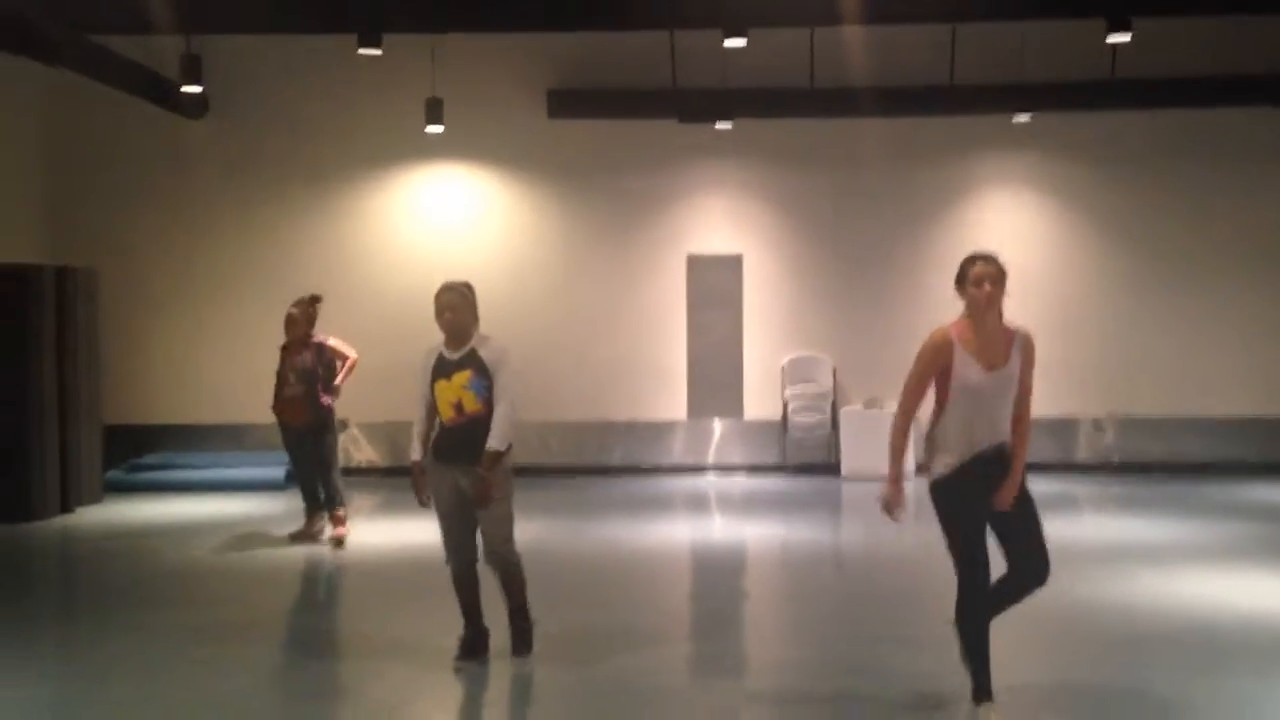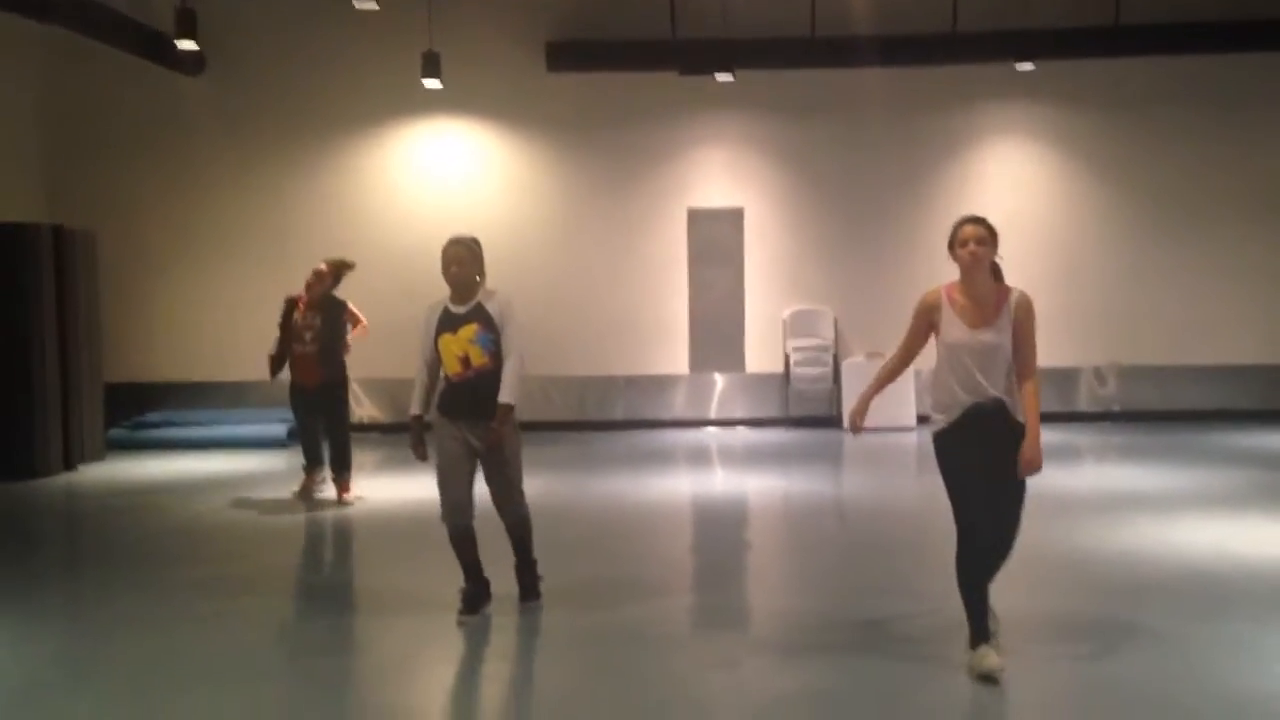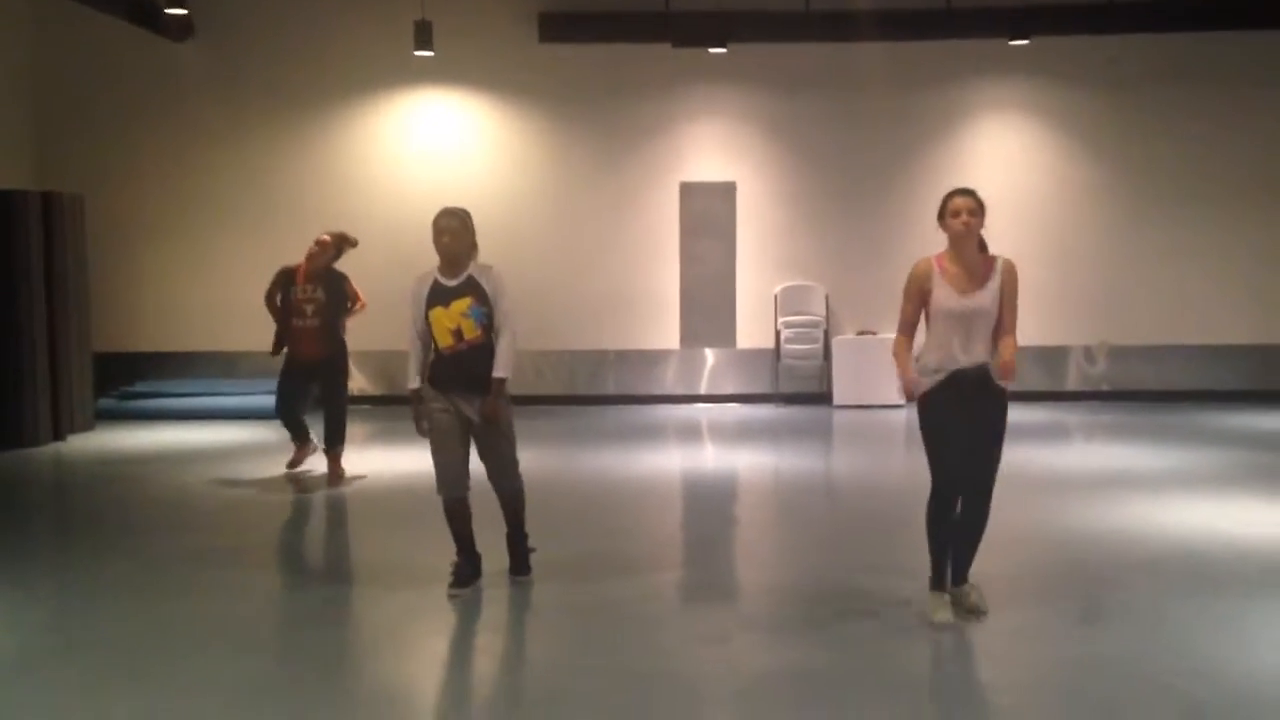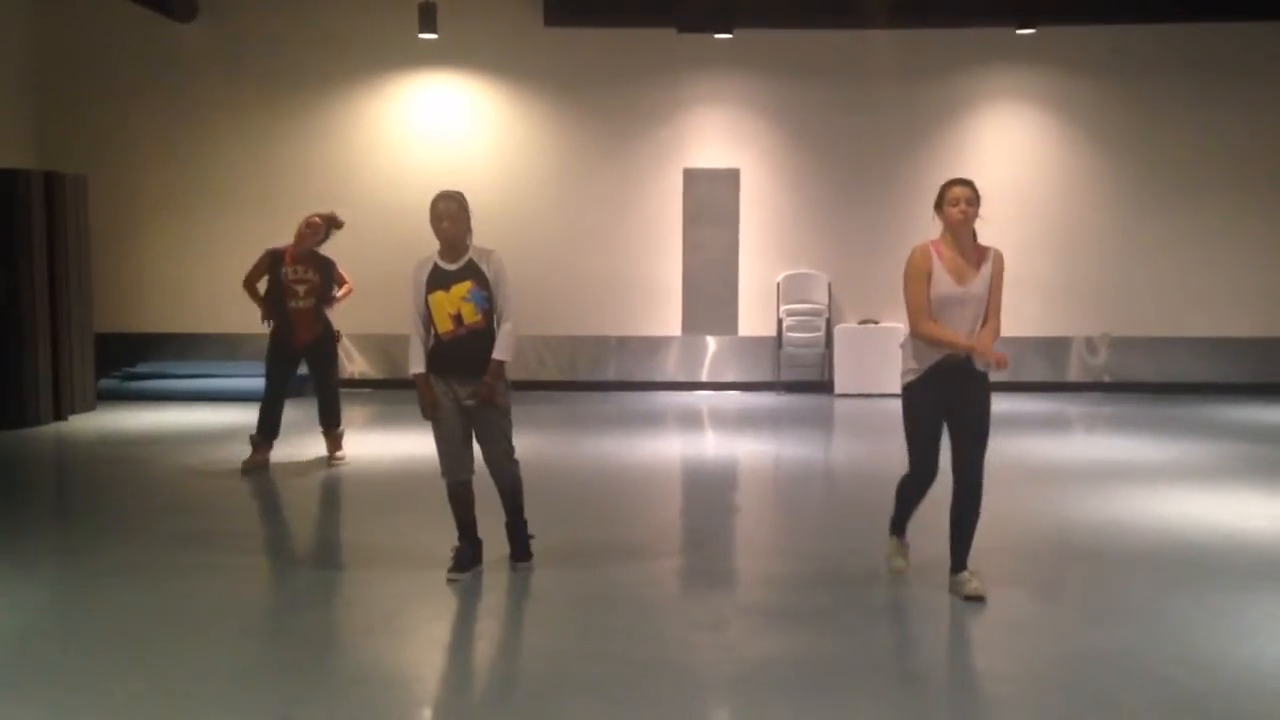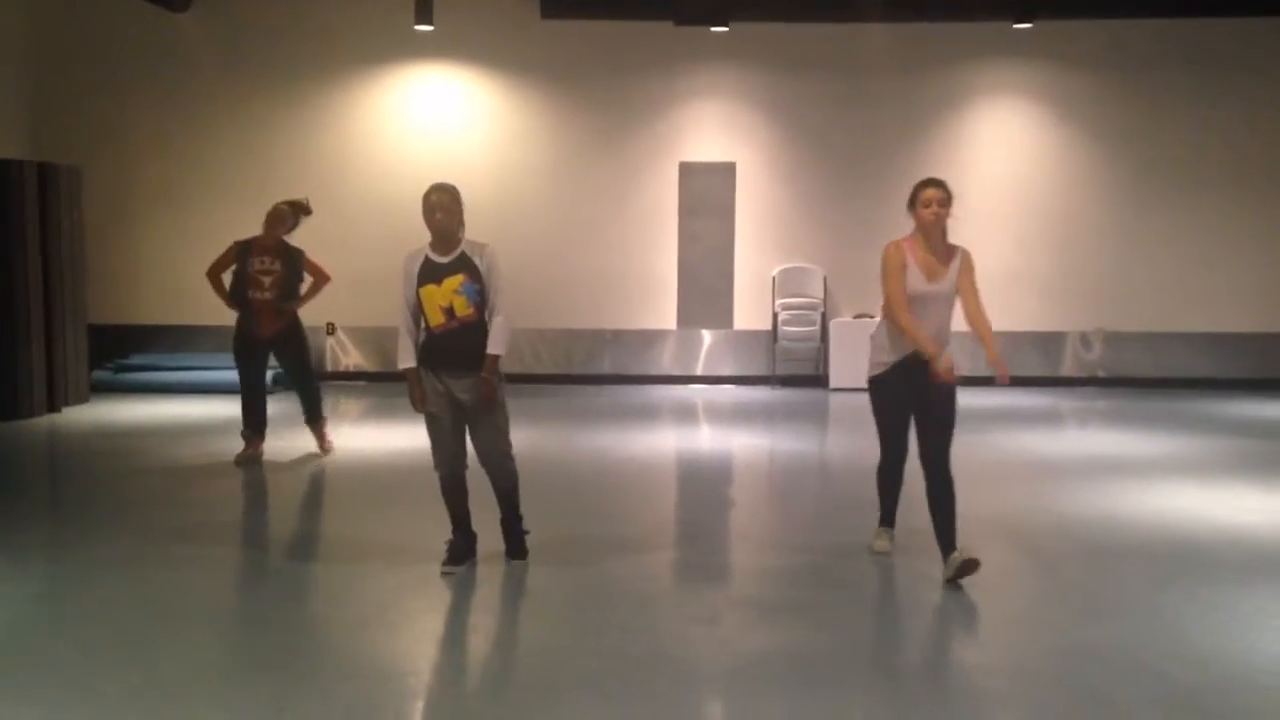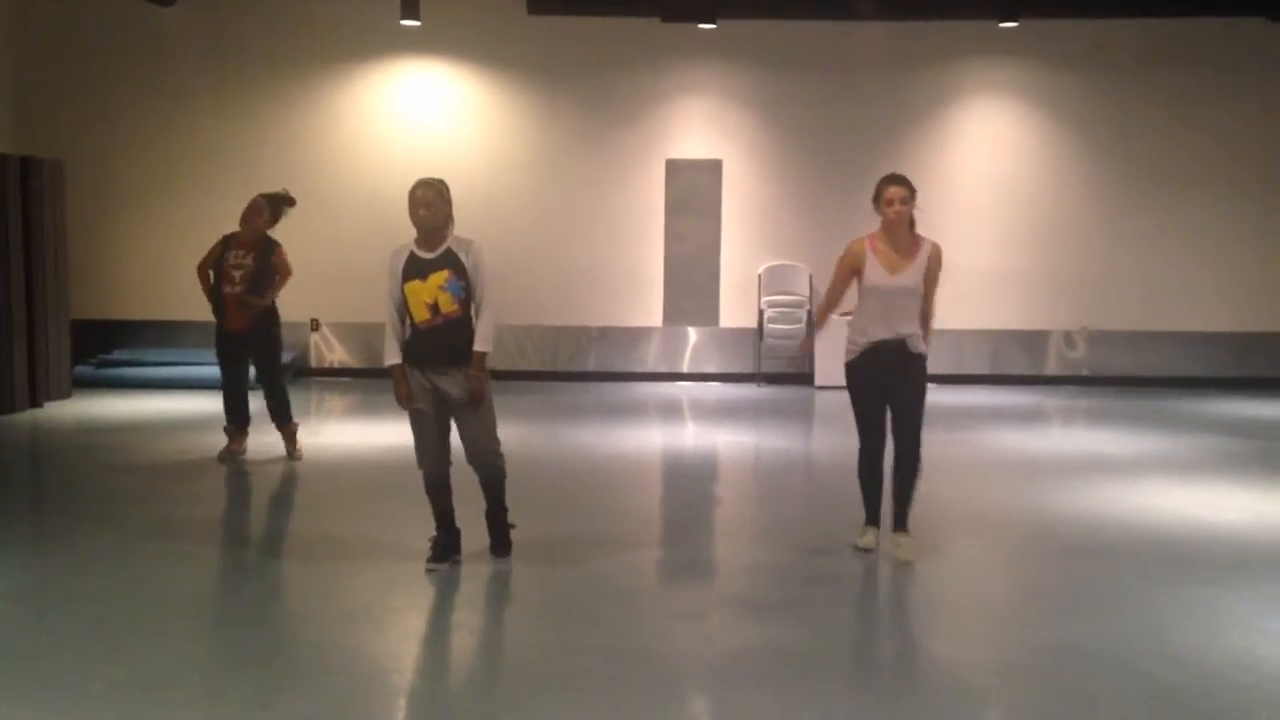
dt=0.3s
person 1, frame 1
left shoulder: (1022, 342)
right shoulder: (944, 342)
left elbow: (1021, 418)
right elbow: (906, 410)
left wrist: (1013, 478)
right wrist: (895, 478)
left hip: (1000, 466)
right hip: (954, 471)
left knee: (1034, 569)
right knee: (973, 579)
left ankle: (971, 626)
person 1, frame 2
left shoulder: (1018, 304)
right shoulder: (935, 303)
left elbow: (1027, 375)
right elbow: (904, 357)
left wrist: (1033, 434)
right wrist: (865, 399)
left hip: (1005, 423)
right hip: (955, 425)
left knee: (1004, 530)
right knee: (973, 528)
left ankle: (977, 600)
right ankle: (979, 642)
person 1, frame 3
left shoulder: (1004, 270)
right shoulder: (924, 271)
left elbow: (1007, 332)
right elbow: (904, 334)
left wrist: (1006, 355)
right wrist: (904, 370)
left hip: (987, 390)
right hip: (938, 390)
left knee: (980, 490)
right knee: (948, 486)
left ankle: (960, 579)
right ankle: (938, 587)
person 1, frame 4
left shoulder: (993, 259)
right shoulder: (922, 256)
left elbow: (992, 322)
right elbow: (920, 325)
left wrist: (983, 348)
right wrist: (972, 345)
left hip: (971, 376)
right hip: (926, 376)
left knee: (970, 476)
right knee: (923, 471)
left ankle: (960, 569)
right ankle: (897, 534)
person 1, frame 5
left shoulder: (960, 258)
right shoulder: (896, 253)
left elbow: (974, 310)
right elbow: (897, 314)
left wrist: (994, 355)
right wrist: (932, 354)
left hip: (936, 367)
right hip: (891, 367)
left knee: (937, 461)
right knee: (894, 455)
left ankle: (951, 553)
right ankle: (885, 525)
person 1, frame 6
left shoulder: (930, 251)
right shoulder: (859, 250)
left elbow: (925, 309)
right elbow: (830, 302)
left wrist: (923, 348)
left hip: (908, 356)
right hip: (865, 357)
left knee: (908, 442)
right knee: (871, 444)
left ankle: (901, 529)
right ankle: (872, 523)
person 2, frame 1
left shoulder: (491, 352)
right shoulder: (432, 359)
left elbow: (504, 408)
right elbow: (424, 416)
left wrist: (489, 466)
right wrist: (418, 467)
left hip: (487, 464)
right hip: (444, 468)
left knee: (499, 549)
right knee: (459, 557)
left ankle: (520, 622)
right ankle: (474, 635)
person 2, frame 2
left shoulder: (498, 305)
right shoulder: (435, 314)
left elbow: (513, 361)
right elbow: (426, 369)
left wrist: (501, 419)
right wrist: (416, 423)
left hip: (494, 419)
right hip: (451, 423)
left knee: (511, 504)
right knee: (455, 511)
left ankle: (527, 574)
right ankle: (476, 588)
person 2, frame 3
left shoulder: (488, 277)
right shoulder: (423, 286)
left elbow: (506, 335)
right elbow: (418, 344)
left wrist: (496, 392)
right wrist: (416, 399)
left hip: (486, 392)
right hip: (441, 397)
left knee: (506, 477)
right knee: (451, 484)
left ankle: (518, 549)
right ankle: (467, 562)
person 2, frame 4
left shoulder: (489, 261)
right shoulder: (423, 270)
left elbow: (507, 320)
right elbow: (418, 330)
left wrist: (493, 374)
right wrist: (422, 385)
left hip: (485, 377)
right hip: (443, 381)
left knee: (503, 463)
right knee: (455, 469)
left ankle: (518, 535)
right ankle: (468, 547)
person 2, frame 5
left shoulder: (482, 255)
right shoulder: (414, 262)
left elbow: (499, 314)
right elbow: (408, 323)
left wrist: (491, 371)
right wrist: (412, 378)
left hip: (477, 372)
right hip: (435, 376)
left knee: (497, 457)
right knee: (448, 463)
left ankle: (513, 529)
right ankle: (462, 541)
person 2, frame 6
left shoulder: (467, 251)
right shoulder: (400, 258)
left elbow: (485, 309)
right elbow: (394, 320)
left wrist: (478, 368)
right wrist: (397, 374)
left hip: (462, 368)
right hip: (420, 372)
left knee: (485, 453)
right knee: (432, 461)
left ankle: (498, 525)
right ankle: (446, 539)
person 3, frame 1
left shoulder: (320, 345)
right shoulder: (286, 349)
left elbow: (352, 357)
left wrist: (336, 384)
right wrist: (279, 409)
left hip: (318, 420)
right hip: (292, 423)
left knee: (327, 468)
right knee: (304, 473)
left ankle: (339, 521)
right ankle: (314, 520)
person 3, frame 2
left shoulder: (337, 306)
right shoulder: (292, 303)
left elbow: (362, 324)
right elbow: (285, 334)
left wrist: (346, 343)
right wrist: (278, 359)
left hip: (330, 380)
right hip: (301, 381)
left knee: (338, 431)
right knee: (307, 431)
left ankle: (343, 484)
right ankle: (313, 474)
person 3, frame 3
left shoulder: (338, 280)
right shoulder: (288, 274)
left elbow: (360, 302)
right elbow: (269, 297)
left wrist: (343, 318)
right wrist: (281, 323)
left hip: (330, 354)
right hip: (297, 354)
left knee: (334, 407)
right knee: (286, 405)
left ankle: (334, 460)
right ankle: (304, 444)
person 3, frame 4
left shoulder: (325, 264)
right shoulder: (274, 257)
left elbow: (347, 285)
right elbow: (249, 282)
left wrist: (334, 299)
right wrist: (265, 306)
left hip: (319, 336)
right hip: (283, 337)
left knee: (327, 390)
right knee: (273, 393)
left ankle: (334, 441)
right ankle: (261, 449)
person 3, frame 5
left shoulder: (293, 255)
right shoulder: (242, 248)
left elbow: (323, 277)
right elbow: (212, 272)
left wrist: (300, 301)
right wrist: (230, 301)
left hip: (285, 328)
right hip: (249, 329)
left knee: (305, 380)
right knee: (251, 386)
left ankle: (319, 430)
right ankle: (254, 442)
person 3, frame 6
left shoulder: (270, 248)
right shoulder: (227, 242)
left elbow: (285, 273)
right elbow: (203, 267)
left wrist: (266, 297)
right wrist: (210, 295)
left hip: (261, 323)
right hip: (228, 325)
left knee: (271, 379)
right knee: (232, 383)
left ankle: (289, 436)
right ankle: (237, 438)
